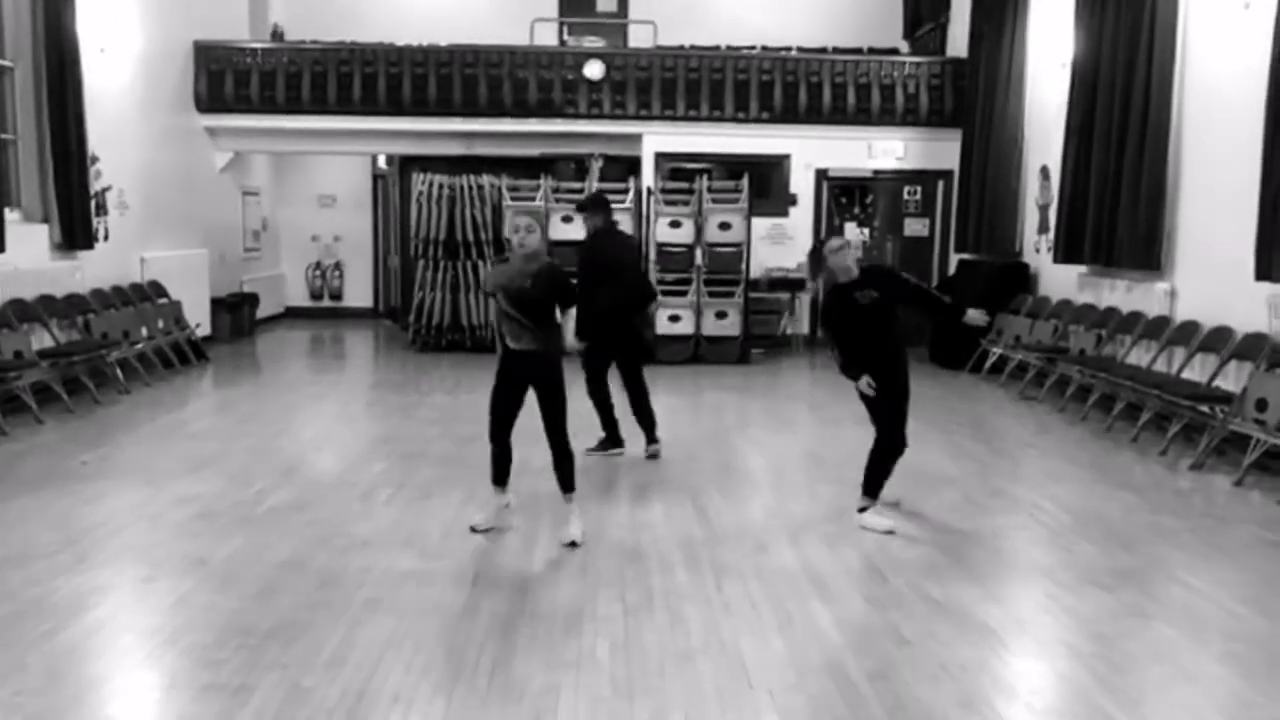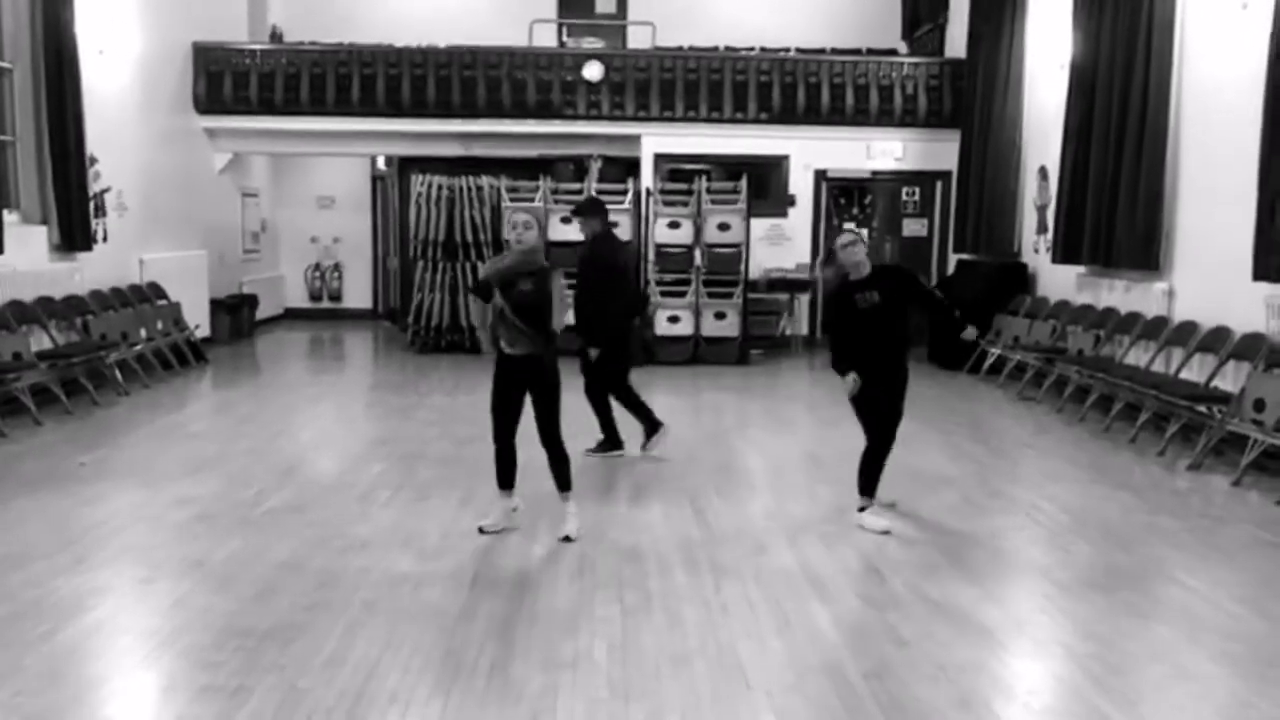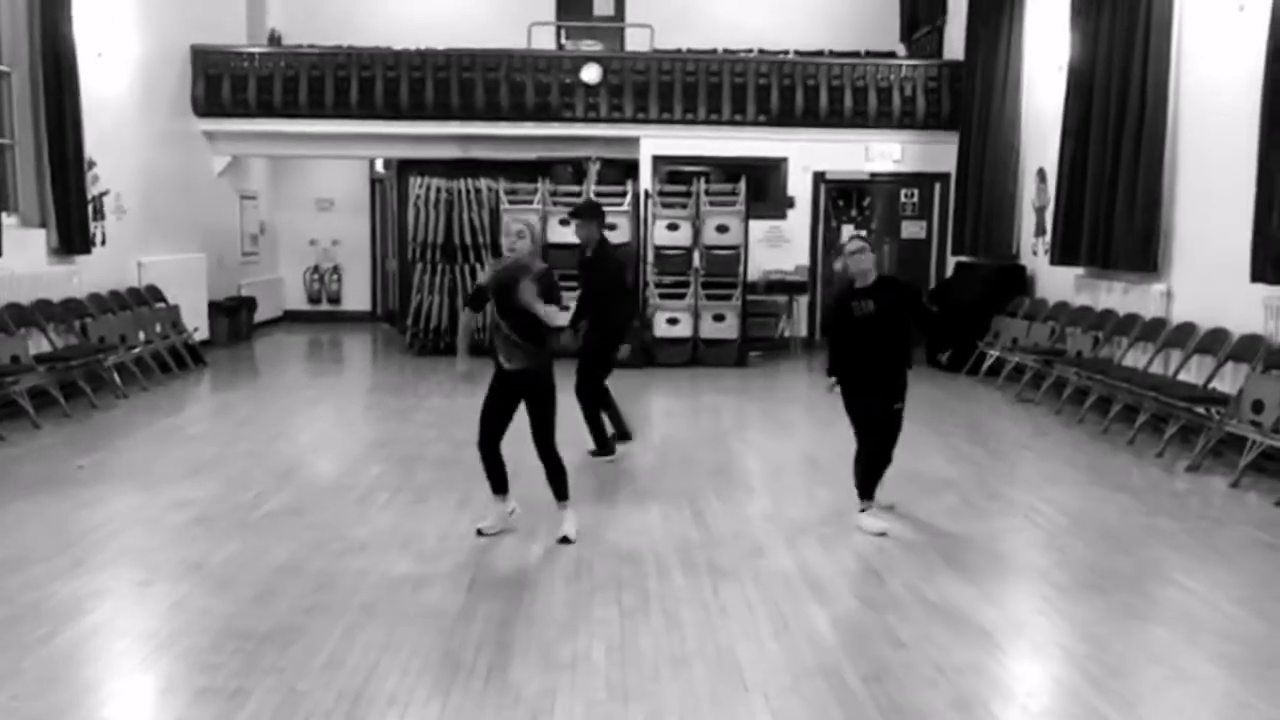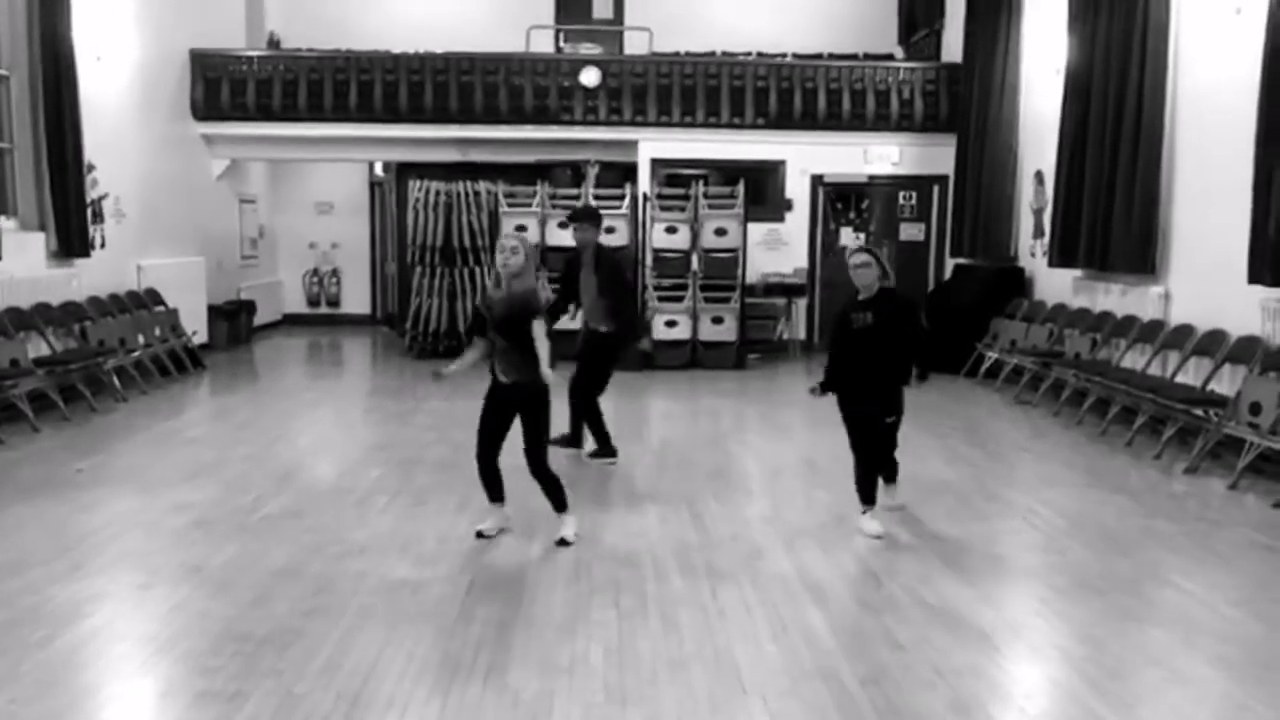
dt=0.1s
person 1, frame 1
left shoulder: (554, 273)
right shoulder: (501, 271)
left elbow: (568, 315)
left wrist: (568, 337)
left hip: (545, 361)
right hip: (511, 360)
left knee: (557, 436)
right knee: (498, 434)
left ankle: (572, 513)
right ankle: (500, 503)
person 1, frame 2
left shoulder: (546, 275)
right shoulder: (495, 271)
left elbow: (558, 321)
right elbow: (482, 303)
left wrist: (557, 294)
right wrist: (490, 341)
left hip: (541, 365)
right hip: (508, 364)
left knee: (551, 438)
right knee: (502, 438)
left ankle: (569, 509)
right ankle: (507, 506)
person 1, frame 3
left shoulder: (542, 277)
right shoulder: (491, 279)
left elbow: (554, 319)
right elbow: (468, 313)
left wrist: (536, 303)
right wrist: (463, 355)
left hip: (538, 377)
right hip: (505, 375)
left knee: (546, 449)
right knee: (487, 443)
left ankle: (566, 513)
right ankle: (502, 510)
person 1, frame 4
left shoulder: (533, 295)
right shoulder: (488, 301)
left elbow: (540, 333)
right elbow: (480, 349)
left wrist: (545, 368)
right wrist: (451, 369)
left hip: (532, 390)
right hip: (501, 388)
left knee: (537, 464)
right knee: (485, 455)
left ankle: (566, 518)
right ankle: (498, 514)
person 2, frame 1
left shoulder: (879, 277)
right shoulder: (833, 299)
left elbow: (920, 295)
right elbow: (840, 341)
left wrist: (960, 313)
right wrist: (857, 373)
left hip: (895, 364)
right hip: (871, 375)
left knee: (892, 434)
right knee: (893, 437)
left ankle: (873, 492)
right ankle: (866, 508)
person 2, frame 2
left shoulder: (893, 277)
right shoulder: (838, 296)
left elbow: (928, 301)
right elbow: (836, 339)
left wrist: (959, 327)
right wrist: (845, 371)
left hip: (894, 369)
right hip: (864, 376)
left knee: (884, 435)
right knee: (878, 437)
left ankle: (868, 493)
right ankle: (865, 506)
person 2, frame 3
left shoulder: (898, 288)
right shoulder: (841, 300)
left elbow: (926, 319)
right elbow: (835, 341)
right wrist: (835, 373)
left hip: (891, 379)
right hip: (857, 383)
left knee: (886, 441)
right knee: (868, 444)
left ankle: (870, 498)
right ankle: (866, 507)
person 2, frame 4
left shoulder: (898, 304)
right shoulder: (847, 311)
left elbow: (916, 340)
right elbow: (838, 353)
left wrist: (920, 367)
right wrist: (826, 385)
left hip: (888, 393)
right hip: (852, 394)
left knee: (883, 448)
right knee: (864, 451)
left ankle: (890, 485)
right ankle: (868, 508)
person 3, frame 1
left shoulder: (592, 247)
right shoulder: (629, 243)
left elbow: (588, 294)
right elbow: (642, 285)
left wrist: (582, 332)
right wrist: (641, 317)
left hip: (602, 327)
right hip: (629, 323)
left knee: (597, 382)
right knee: (634, 381)
left ankle: (613, 438)
right ankle: (651, 437)
person 3, frame 2
left shoulder: (594, 252)
right shoulder: (620, 248)
left elbow: (591, 299)
left wrist: (591, 339)
left hip: (603, 331)
right hip: (621, 327)
left knee: (595, 386)
right knee: (616, 384)
left ankle: (612, 441)
right ankle: (652, 425)
person 3, frame 3
left shoulder: (607, 259)
right shoulder: (590, 255)
left elbow: (620, 301)
left wrist: (621, 339)
right wrist: (575, 322)
left hip: (604, 333)
right hip: (596, 330)
left knee: (585, 387)
right knee: (594, 383)
left ankle: (605, 445)
right ankle: (620, 429)
person 3, frame 4
left shoulder: (613, 263)
right shoulder: (574, 263)
left elbow: (628, 301)
right elbow: (563, 298)
left wrist: (634, 334)
right wrist: (545, 323)
left hip: (610, 338)
right hip: (592, 334)
left knee: (583, 390)
right knee: (581, 386)
left ankle: (606, 447)
right ankle: (576, 436)
